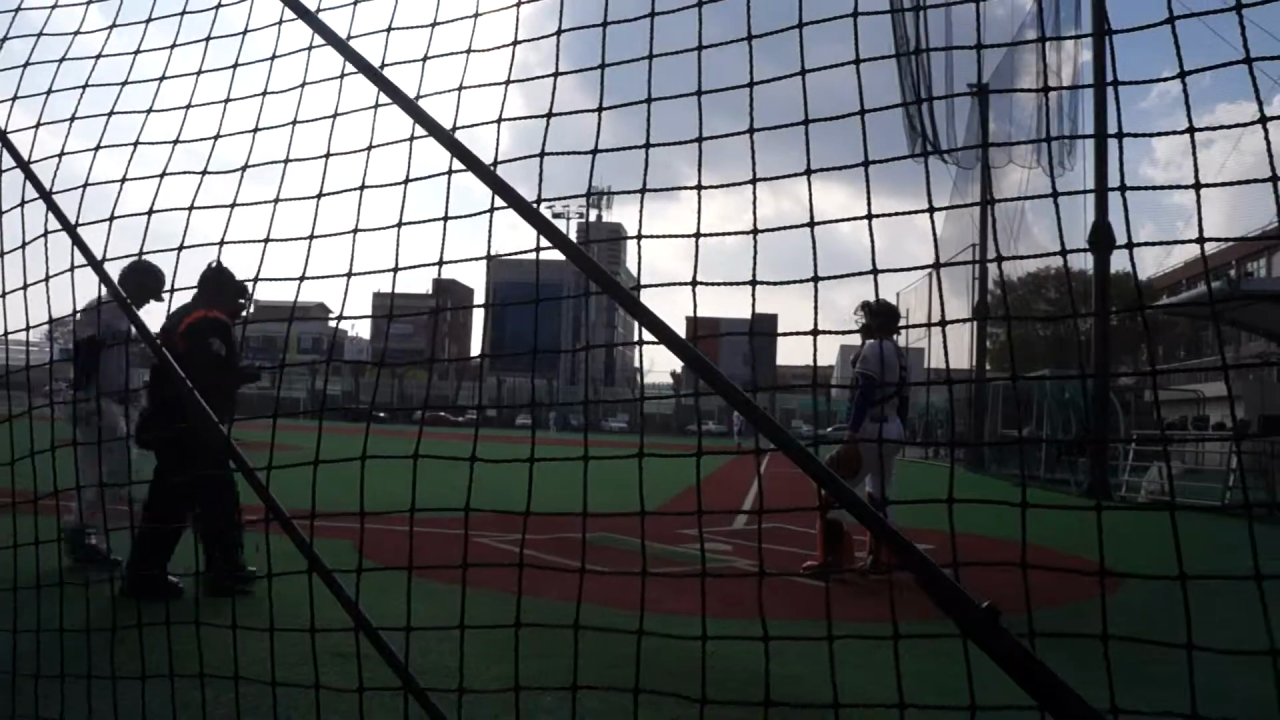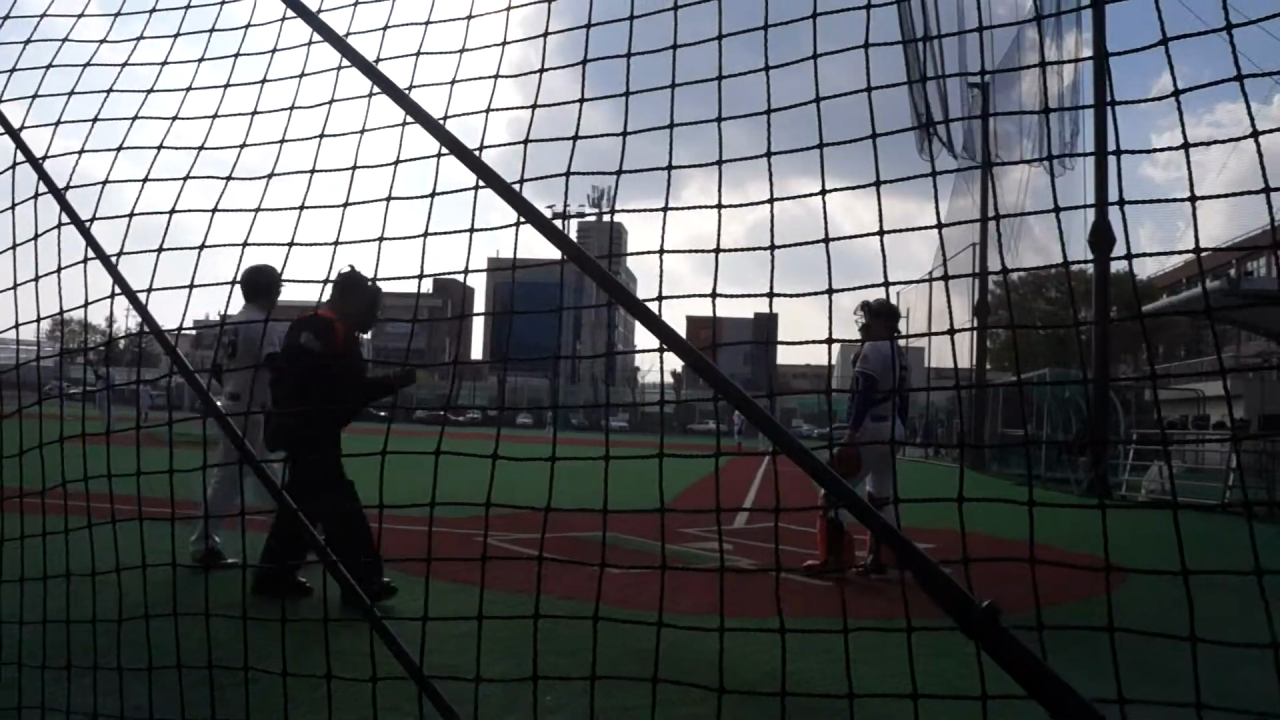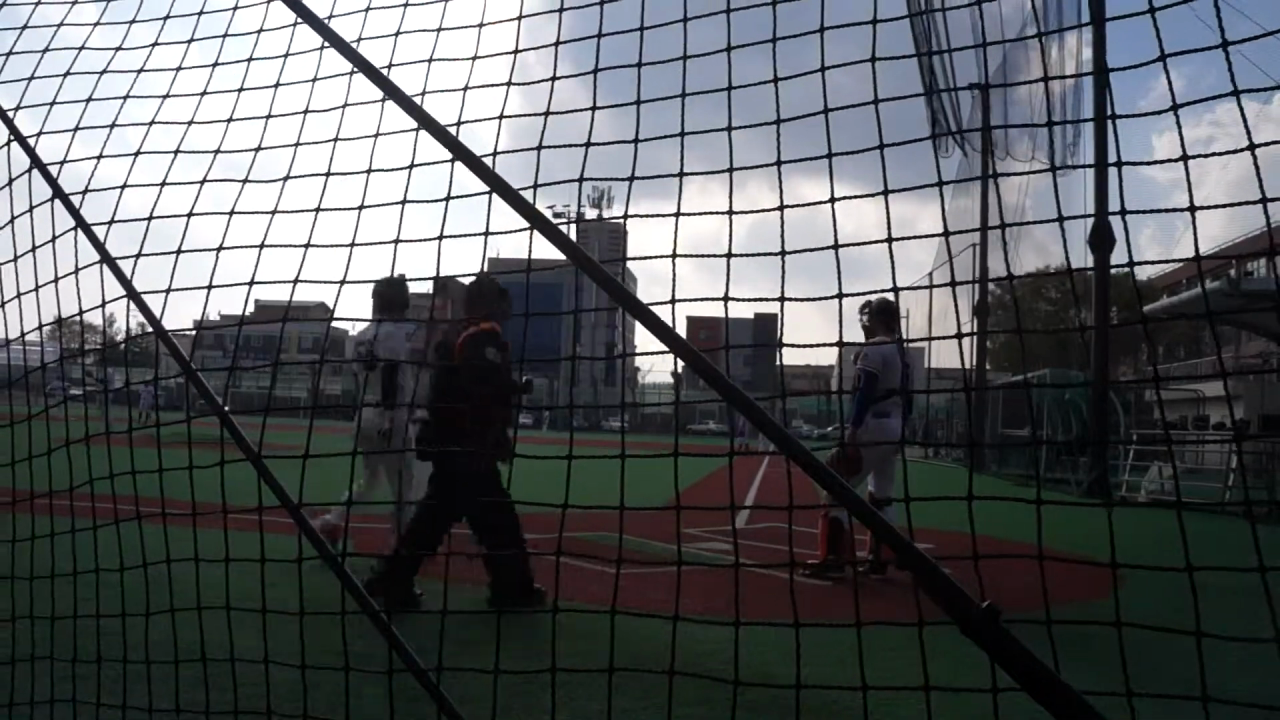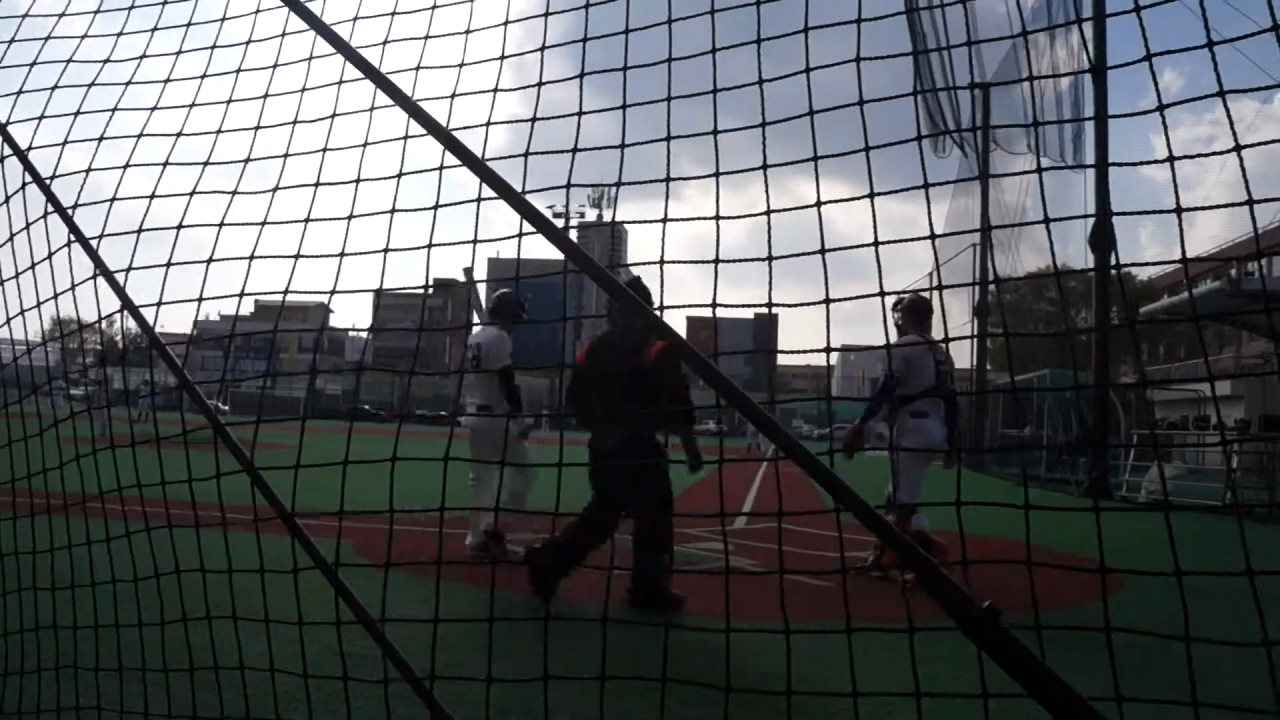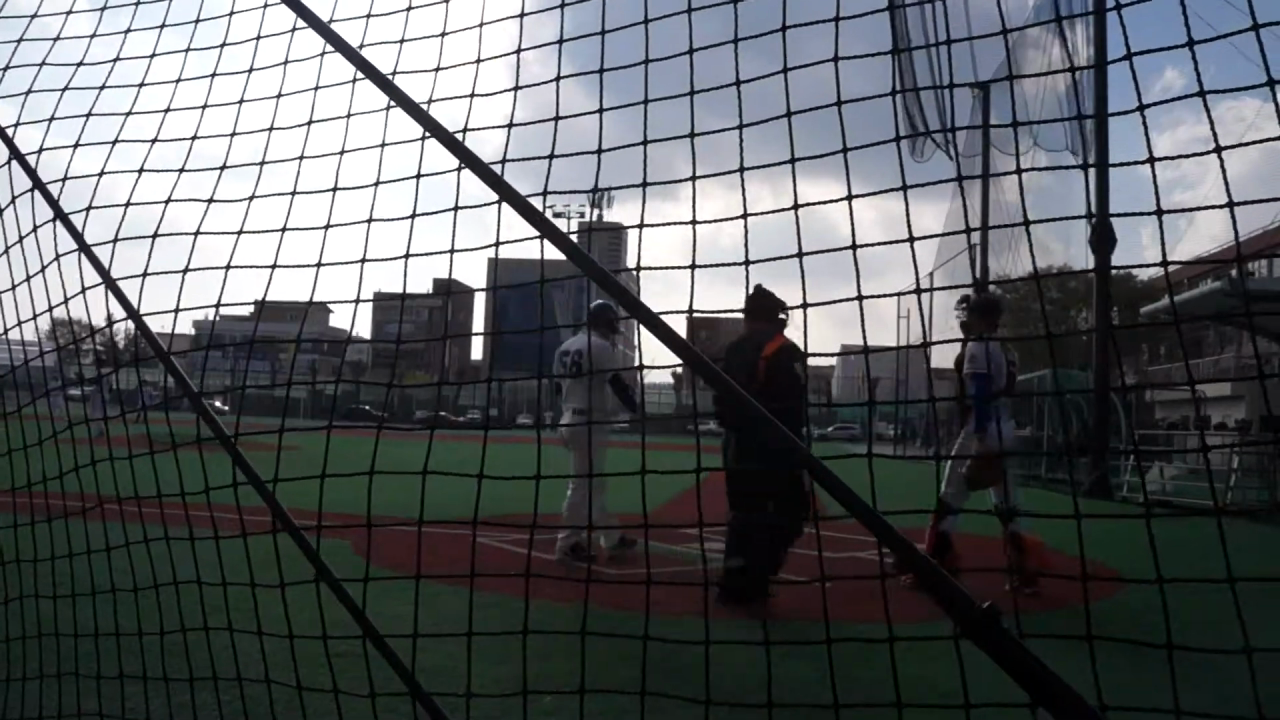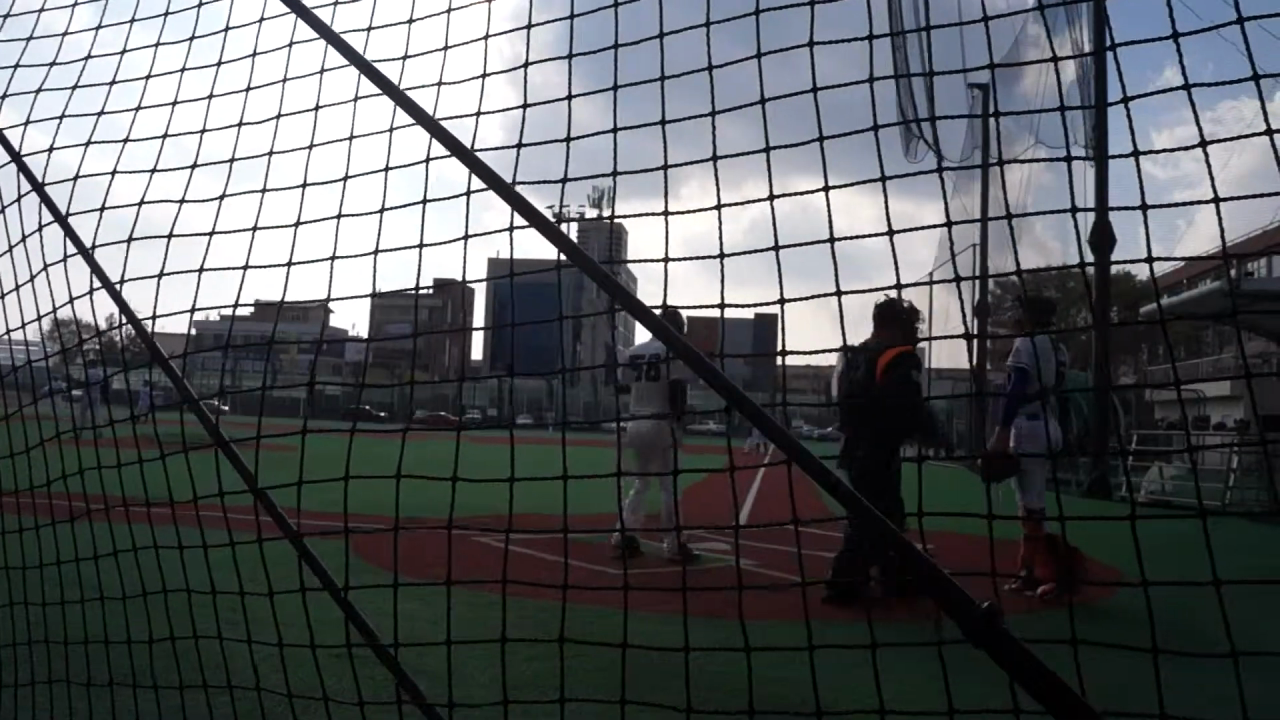
dt=0.7s
person 1, frame 1
left shoulder: (181, 318)
right shoulder: (210, 324)
right elbow: (209, 384)
left wrist: (240, 375)
left hip: (169, 422)
right hip: (185, 426)
left knee: (219, 494)
right knee: (171, 500)
left ankle: (226, 570)
right ankle: (144, 575)
person 1, frame 2
left shoulder: (343, 333)
right shoulder: (318, 326)
left elbow: (354, 389)
right elbow: (289, 375)
left wrist: (393, 382)
right wrist: (286, 422)
left hip: (320, 434)
right hip: (307, 434)
left knee: (304, 504)
right knee: (339, 504)
left ankle: (274, 575)
right ankle: (364, 581)
person 1, frame 3
left shoulder: (456, 335)
right shoulder: (486, 338)
right elbow: (482, 390)
left wrist: (512, 390)
right wrist: (498, 434)
left hip: (448, 439)
right hip: (464, 443)
left knee: (494, 511)
left ankle: (512, 584)
right ankle: (392, 582)
person 1, frame 4
left shoulder: (596, 347)
right shoulder: (660, 348)
left elbow: (575, 397)
right elbow: (675, 398)
left wrist: (594, 420)
right wrist: (688, 441)
left hip: (602, 442)
right hip: (637, 442)
left knee: (602, 512)
right knee: (654, 515)
left ankle: (549, 561)
right ankle: (649, 590)
person 1, frame 5
left shoulder: (729, 354)
right shoulder: (783, 351)
left elbow: (721, 406)
right elbow: (793, 403)
right wrist: (795, 439)
left hip: (735, 447)
right hip: (769, 446)
left knee: (745, 516)
right knee: (794, 508)
left ankle: (739, 582)
right ankle: (750, 572)
person 1, frame 6
left shoulder: (855, 355)
right shoulder: (900, 357)
right elbow: (910, 408)
right wrist: (934, 435)
left hip: (855, 447)
right hip: (878, 450)
left knee: (888, 515)
left ankle: (897, 579)
right ankle: (844, 584)
person 2, frame 1
left shoulder: (873, 348)
right shoulder: (899, 354)
left elbow: (864, 395)
right elbow: (903, 399)
left wrist: (851, 435)
left hip: (872, 430)
right hip: (893, 430)
right knee: (880, 497)
left ankle: (833, 558)
right ankle: (878, 558)
person 2, frame 2
left shoulder: (873, 348)
right shoulder: (899, 354)
left elbow: (864, 395)
right elbow: (903, 399)
left wrist: (850, 434)
left hip: (872, 428)
right hip: (893, 430)
right knee: (882, 496)
left ankle: (834, 558)
right ankle: (878, 558)
person 2, frame 3
left shoulder: (874, 347)
right shoulder: (902, 353)
left elbow: (865, 392)
left wrist: (852, 431)
left hip: (875, 427)
right hip: (895, 428)
right knee: (882, 497)
left ankle: (834, 558)
right ankle: (878, 558)
person 2, frame 4
left shoulder: (903, 346)
right shoulder: (942, 353)
left elbow: (885, 391)
right elbow: (951, 402)
left wrist: (861, 424)
right wrist: (951, 443)
left hip: (910, 428)
right hip: (935, 430)
left knee: (905, 501)
right knee: (897, 497)
right ankle: (884, 558)
person 2, frame 5
left shoulder: (977, 347)
right shoulder: (1004, 350)
left elbow: (980, 396)
left wrist: (980, 439)
left hip: (983, 431)
right hip: (1004, 429)
left knee: (949, 502)
right knee: (1007, 506)
right ankle: (1025, 573)
person 2, frame 6
left shoulder: (1027, 343)
right shoulder: (1057, 349)
left elbow: (1017, 391)
right elbow: (1059, 395)
left wrist: (1000, 432)
right wrist: (1056, 440)
left hip: (1028, 427)
right hip: (1050, 428)
left knee: (1031, 507)
right knee: (1032, 505)
left ankle: (1063, 575)
right ankle: (1030, 573)
person 3, frame 1
left shoulder: (120, 314)
right shoulder: (100, 310)
right elbow: (84, 354)
left wrist: (127, 401)
right wrist: (84, 398)
left hip: (112, 404)
right hip: (97, 404)
left knee: (94, 475)
right knee: (120, 473)
left ankle: (85, 541)
right ankle: (77, 527)
person 3, frame 2
left shoulder: (228, 324)
right shoulder: (262, 324)
left elbow: (217, 369)
left hip: (233, 407)
right hip: (248, 411)
right knee: (228, 480)
right ankle: (203, 545)
person 3, frame 3
left shoulder: (362, 335)
right shoulder: (394, 331)
right elbow: (390, 375)
right wrist: (387, 419)
left hip: (364, 413)
right hip: (390, 416)
left knee: (368, 480)
right knee: (401, 482)
left ankle: (331, 524)
person 3, frame 4
left shoulder: (472, 339)
right shoulder: (499, 338)
right elbow: (507, 380)
right wrist: (520, 417)
left hip: (471, 416)
right hip: (493, 418)
left knee: (480, 479)
right knee: (522, 473)
left ankle: (479, 539)
right ankle: (493, 526)
person 3, frame 5
left shoulder: (564, 347)
right shoulder: (601, 347)
left elbow: (559, 386)
right elbow: (617, 385)
right wrist: (637, 414)
left hip: (569, 421)
right hip: (588, 422)
left knee: (593, 483)
right knee: (581, 485)
left ankle: (611, 538)
right ankle: (567, 543)
person 3, frame 6
left shoulder: (633, 352)
right shoulder: (673, 352)
left elbow: (622, 388)
right elbow: (678, 390)
right wrist: (677, 426)
left hip: (635, 425)
right hip: (661, 424)
left knee: (641, 481)
right knee: (668, 485)
left ankle: (624, 533)
right ankle: (673, 544)
